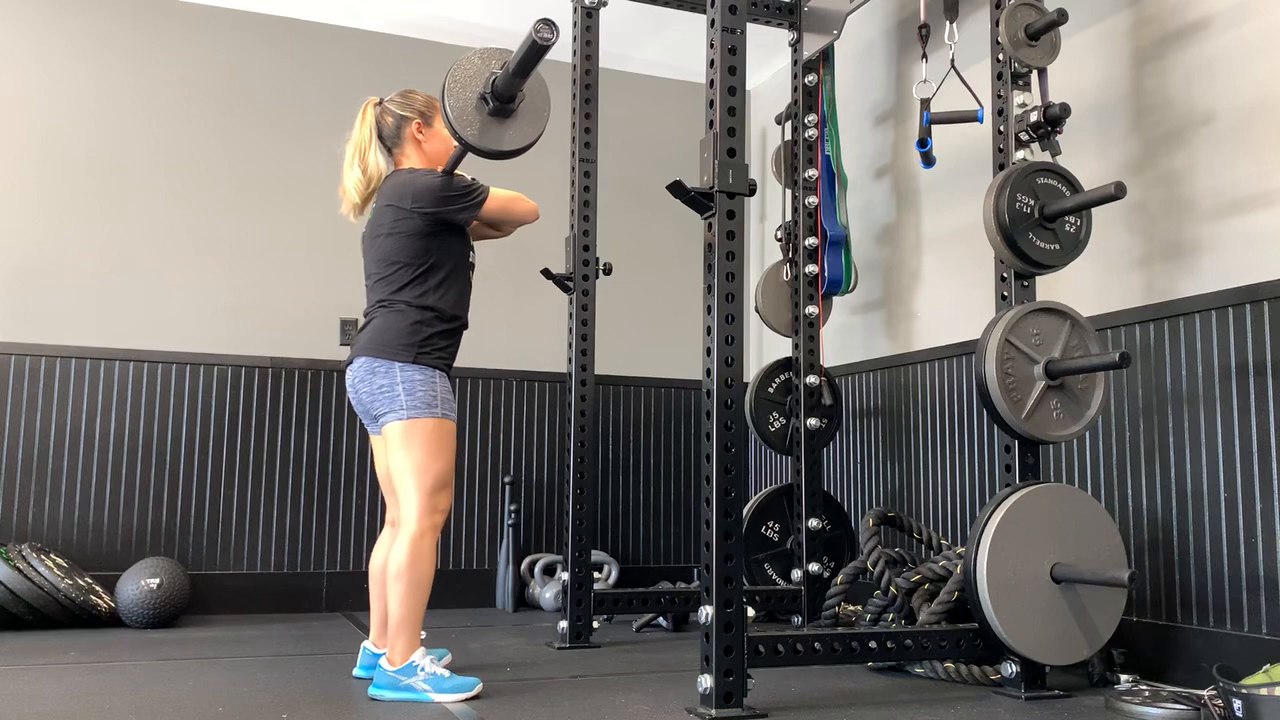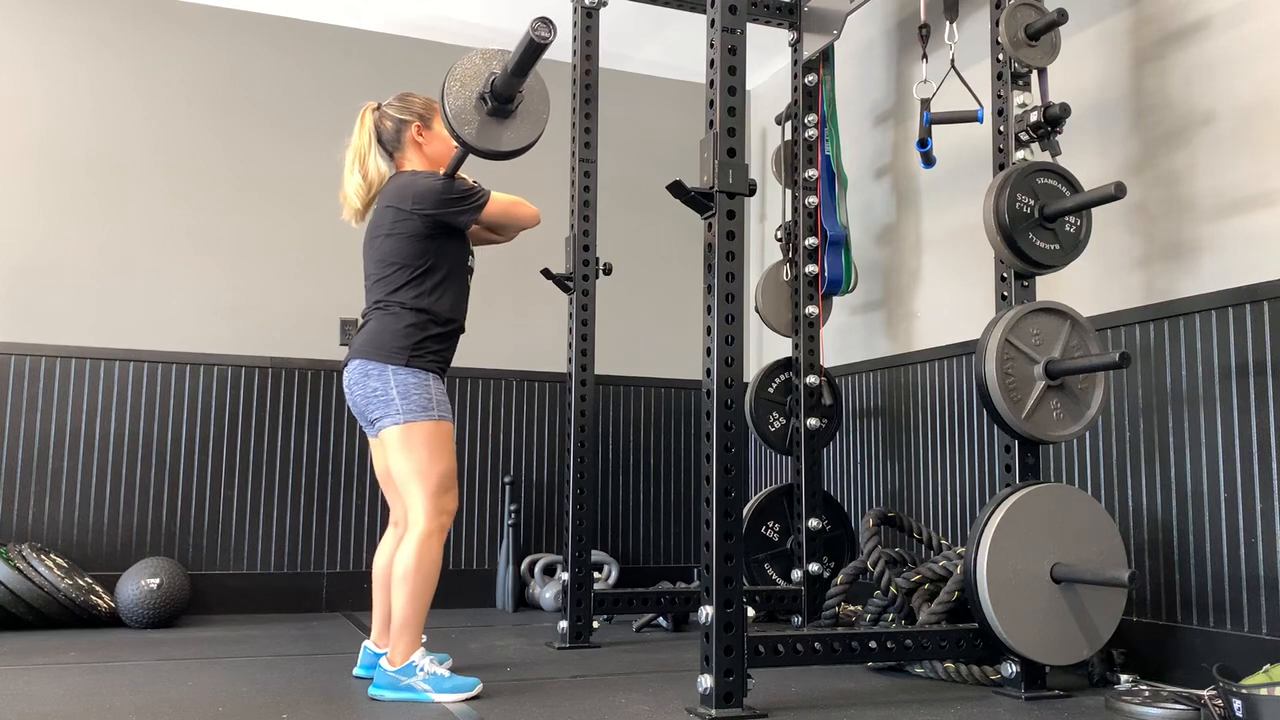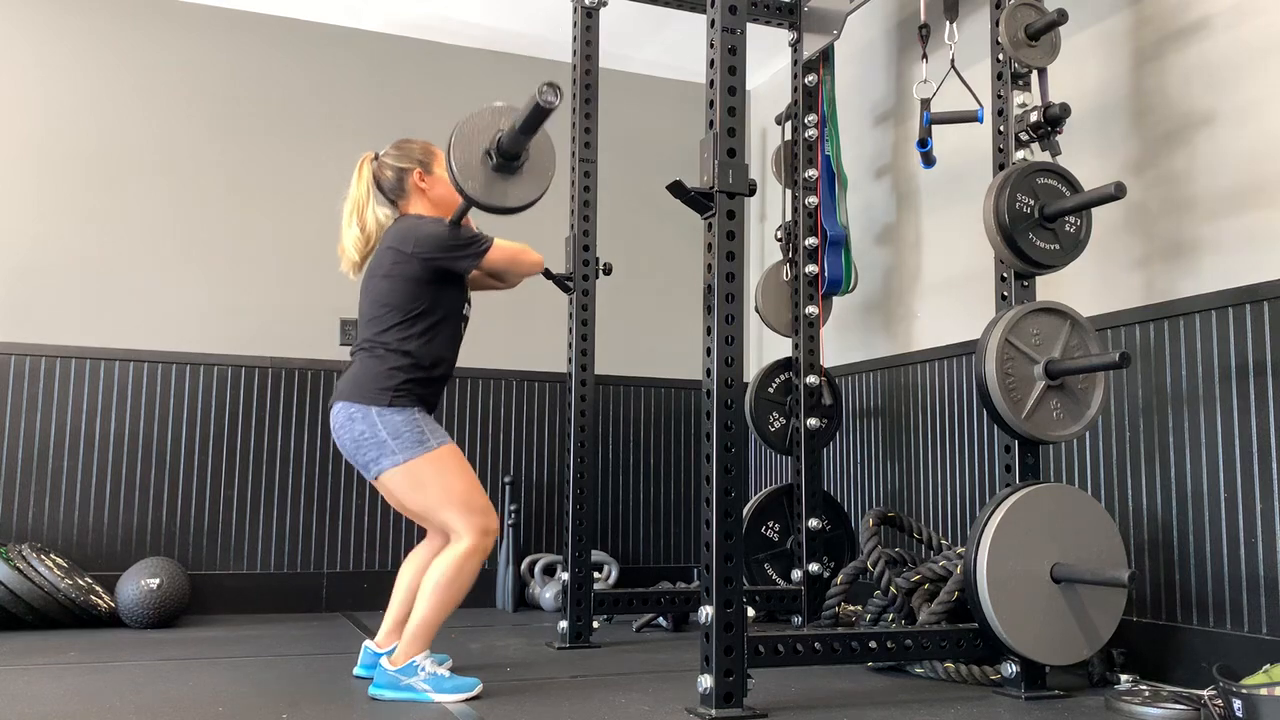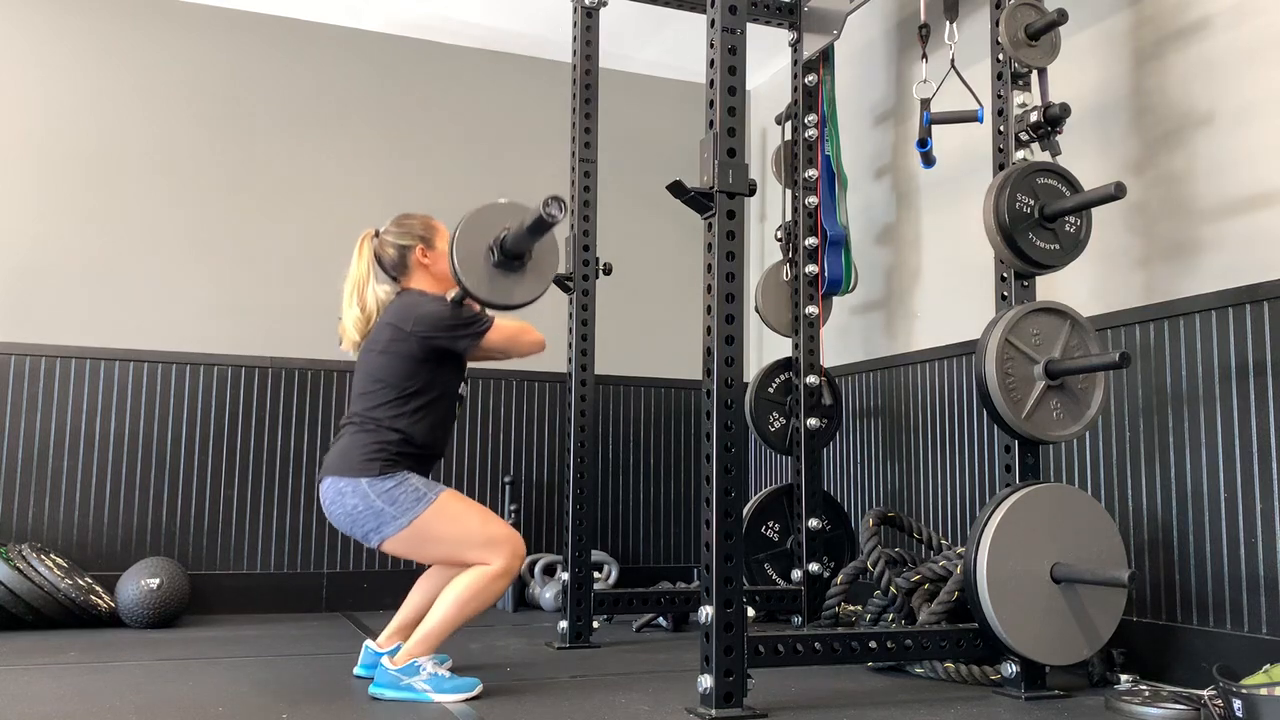
dt=0.4s
person 1, frame 1
left shoulder: (395, 197)
right shoulder: (426, 187)
left elbow: (477, 226)
right elbow: (526, 210)
left wrist: (474, 213)
right wrist: (476, 196)
left hip: (379, 368)
right hip: (405, 367)
left knee: (403, 517)
right knee: (424, 515)
left ankle: (380, 648)
right ankle: (401, 666)
person 1, frame 2
left shoulder: (401, 198)
right shoulder: (428, 190)
left elbow: (496, 231)
right elbow: (526, 215)
left wrist: (476, 219)
right wrist: (476, 203)
left hip: (376, 371)
right hip: (399, 370)
left knee: (408, 519)
right knee: (431, 514)
left ankle: (380, 646)
right ankle: (402, 665)
person 1, frame 3
left shoulder: (405, 241)
right shoulder: (430, 235)
left elbow: (500, 277)
right elbow: (529, 262)
left wrist: (475, 249)
right wrist: (474, 237)
left hip: (367, 413)
right hip: (383, 412)
left knee: (450, 531)
right knee: (475, 528)
left ankle: (384, 647)
right ankle: (403, 666)
person 1, frame 4
left shoulder: (406, 314)
right shoulder: (429, 313)
left elbow: (477, 344)
right elbow: (530, 340)
left wrist: (472, 312)
right wrist: (479, 310)
left hip: (355, 483)
right hip: (370, 484)
left knee: (477, 546)
right knee: (504, 551)
left ankle: (387, 646)
right ankle: (406, 666)
